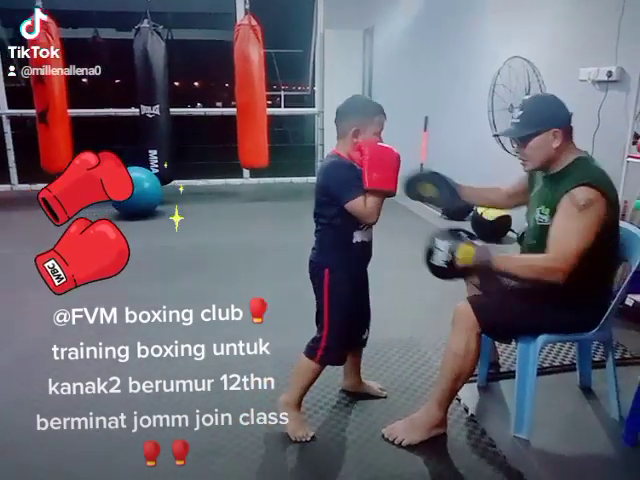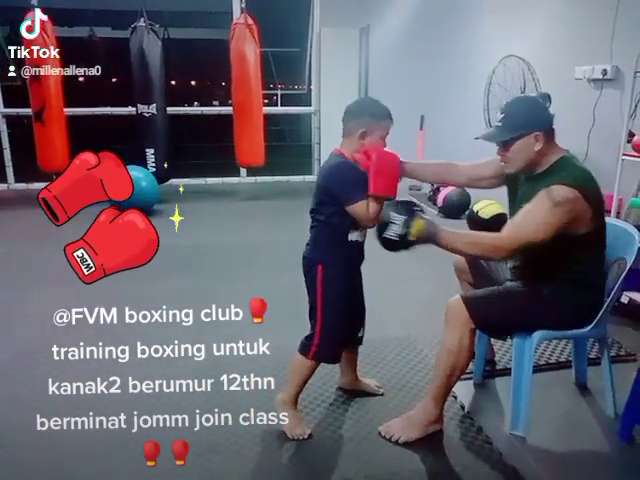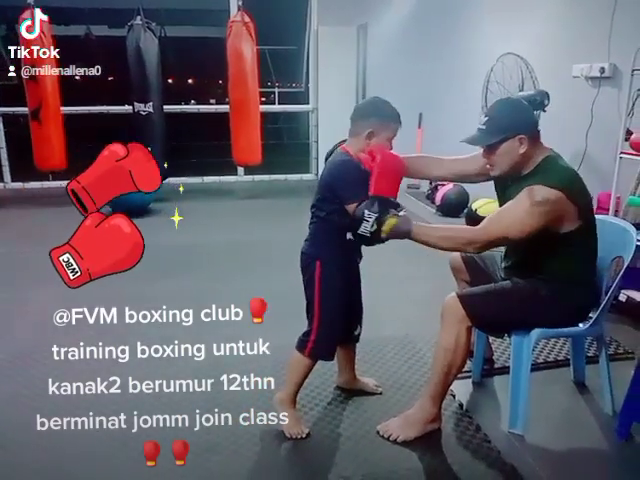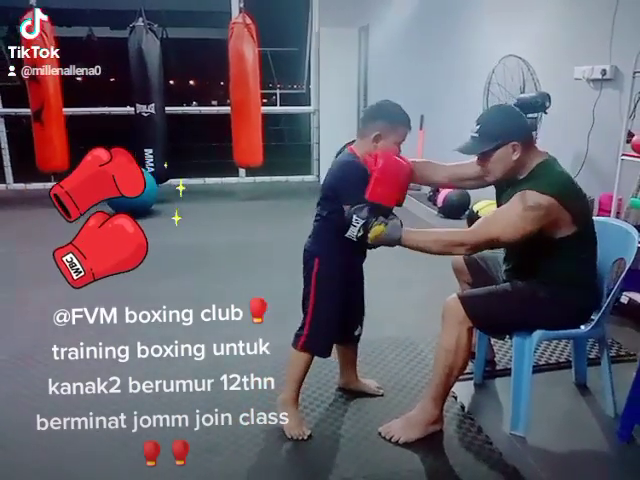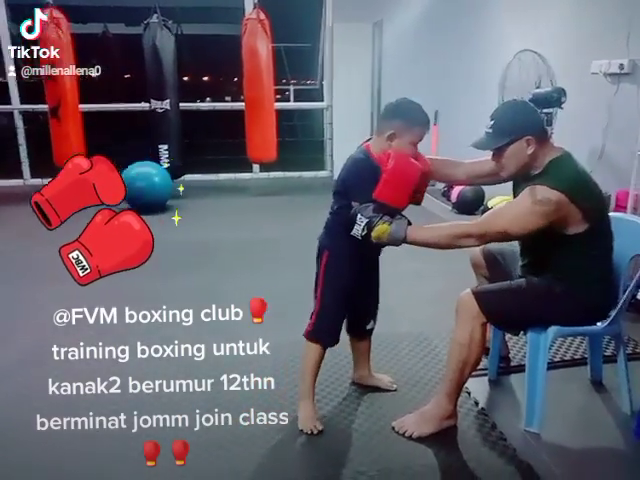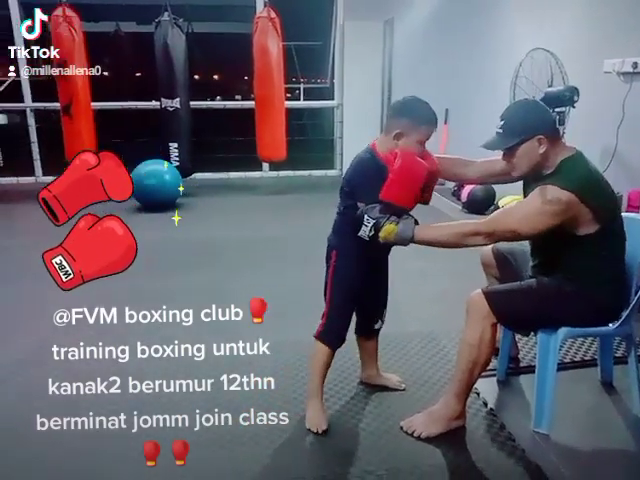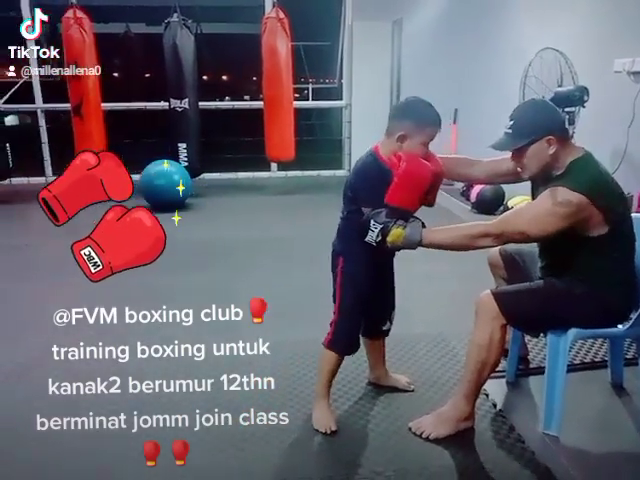
dt=0.2s
person 1, frame 1
left shoulder: (583, 192)
right shoulder: (546, 168)
left elbow: (556, 269)
right elbow: (505, 197)
left wrist: (487, 258)
left hip: (574, 300)
right hip: (543, 279)
left knee: (467, 313)
right knee: (474, 270)
left ankle: (433, 416)
person 1, frame 2
left shoulder: (564, 189)
right shoulder: (525, 163)
left elbow: (501, 246)
right elbow: (457, 173)
left wrist: (430, 231)
right wrist: (396, 165)
left hip: (566, 296)
right hip: (535, 272)
left knee: (459, 309)
right knee: (465, 263)
left ankle: (429, 413)
person 1, frame 3
left shoulder: (547, 190)
right shoulder: (512, 162)
left elbow: (478, 239)
right elbow: (441, 167)
left wrist: (404, 227)
left hip: (561, 294)
right hip: (530, 269)
left knee: (456, 307)
right knee: (461, 263)
left ankle: (427, 412)
person 1, frame 4
left shoulder: (541, 195)
right shoulder: (516, 166)
left elbow: (468, 242)
right elbow: (443, 173)
left wrist: (394, 233)
left hip: (561, 295)
right hip: (533, 272)
left knee: (457, 308)
right knee: (465, 266)
left ankle: (429, 414)
person 1, frame 5
left shoulder: (551, 192)
right shoulder: (533, 162)
left elbow: (475, 233)
right elbow: (462, 171)
left wrist: (400, 232)
left hip: (577, 293)
right hip: (550, 268)
left knee: (470, 304)
right knee: (483, 258)
left ankle: (443, 409)
person 1, frame 6
left shoulder: (562, 192)
right shoulder: (548, 161)
left elbow: (483, 231)
right elbow: (473, 170)
left wrist: (408, 232)
left hip: (589, 294)
right hip: (561, 268)
left knee: (481, 304)
right knee: (493, 257)
left ankle: (451, 409)
person 1, frame 7
left shoulder: (572, 193)
right shoulder: (554, 162)
left elbow: (491, 232)
left wrist: (413, 235)
left hip: (598, 296)
right hip: (568, 270)
left knee: (489, 305)
right knee: (501, 258)
left ankle: (461, 412)
right ankle: (505, 346)
person 2, frame 1
left shoulder: (352, 165)
right shoulder: (337, 169)
left elbow: (366, 207)
right elbow: (369, 214)
left wrist: (382, 175)
right wrist: (379, 177)
left hip: (352, 262)
right hip: (332, 266)
left knee: (357, 324)
right knee: (329, 337)
left ankle: (353, 380)
right ankle: (290, 403)
person 2, frame 2
left shoulder: (353, 164)
right shoulder: (341, 170)
left elbow: (365, 208)
right elbow: (369, 217)
left wrist: (382, 178)
right wrist: (382, 183)
left hip: (345, 259)
right hip: (326, 262)
left knee: (353, 322)
right knee: (324, 335)
left ankle: (349, 377)
right ankle: (287, 400)
person 2, frame 3
left shoulder: (354, 162)
right shoulder: (345, 168)
left hip: (344, 255)
right hip: (324, 258)
left knee: (350, 320)
right knee: (320, 331)
left ankle: (347, 376)
right ankle: (286, 399)
person 2, frame 4
left shoulder: (365, 163)
right shoulder: (348, 169)
left hip: (350, 255)
right hip: (325, 257)
left knee: (351, 320)
right knee: (315, 328)
left ankle: (349, 377)
right ankle: (288, 401)
person 2, frame 5
right shoulder: (361, 166)
left hip: (366, 251)
right hip: (339, 251)
left knee: (364, 314)
right knee: (325, 321)
left ankle: (362, 372)
right ankle: (305, 397)
person 2, frame 6
right shoulder: (366, 166)
left elbow: (401, 201)
left wrist: (419, 184)
right wrist: (404, 189)
left hip: (375, 250)
right hip: (348, 251)
left knee: (372, 314)
right knee: (335, 321)
left ankle: (370, 371)
right ankle: (314, 397)
person 2, frame 7
left shoulder: (399, 164)
right shoulder: (369, 170)
left elbow: (407, 203)
left wrist: (425, 185)
right wrist: (409, 190)
left hip: (380, 253)
right hip: (354, 255)
left knee: (380, 316)
right knee: (345, 326)
left ankle: (379, 372)
right ankle: (321, 398)
